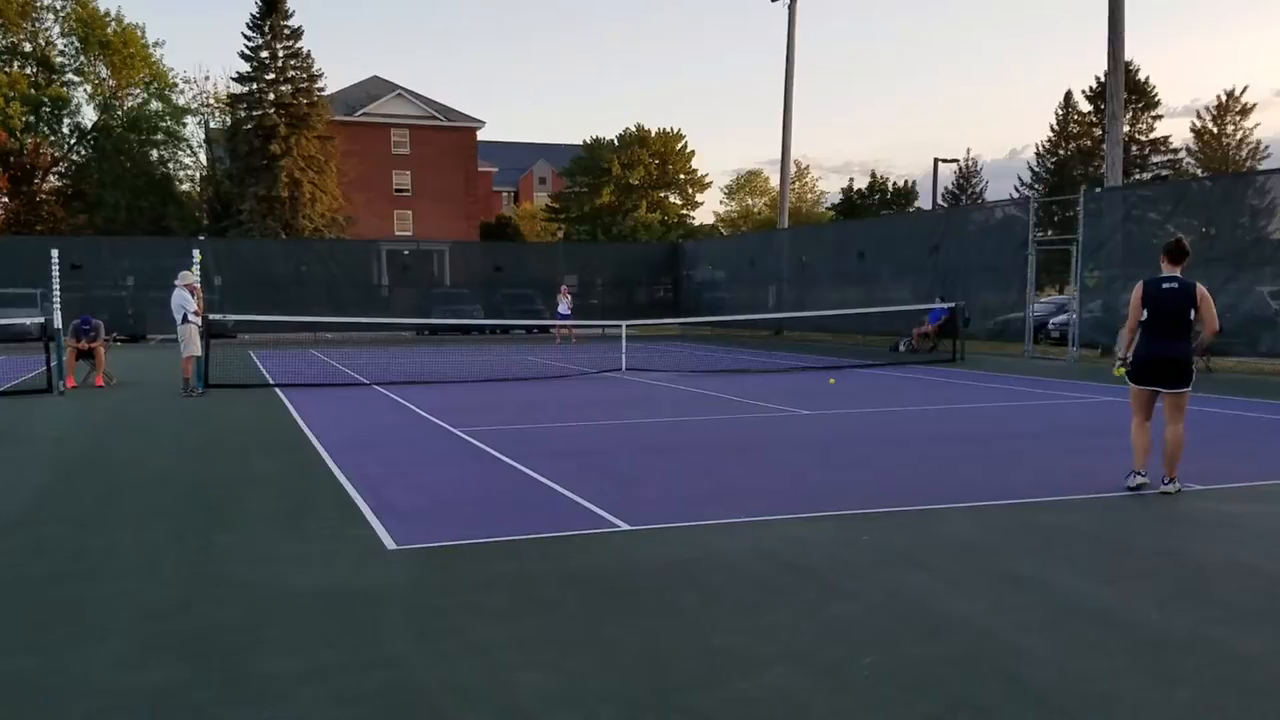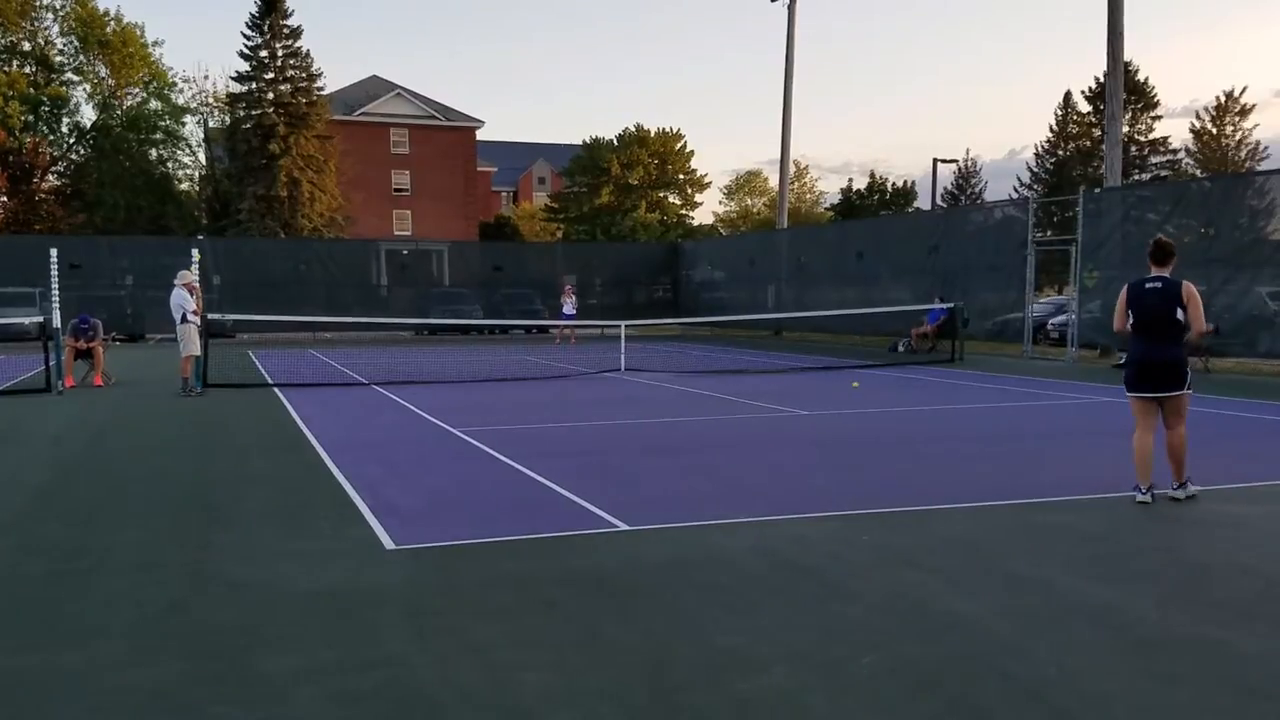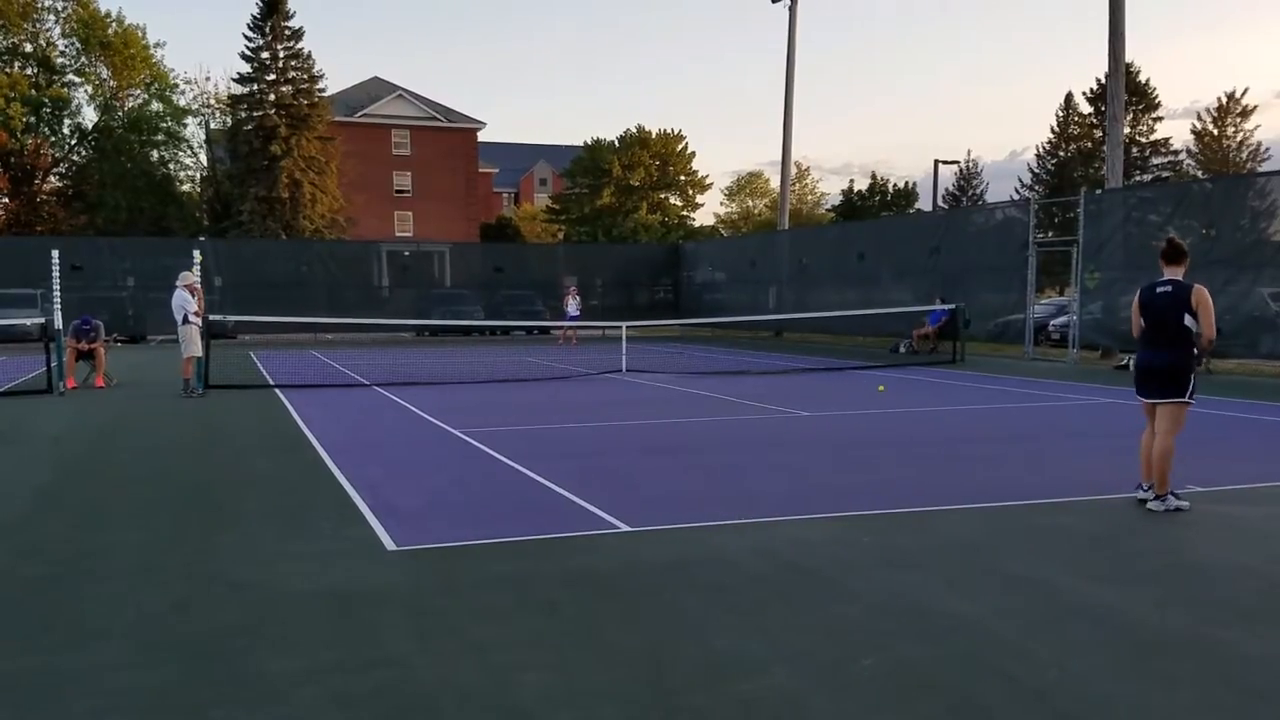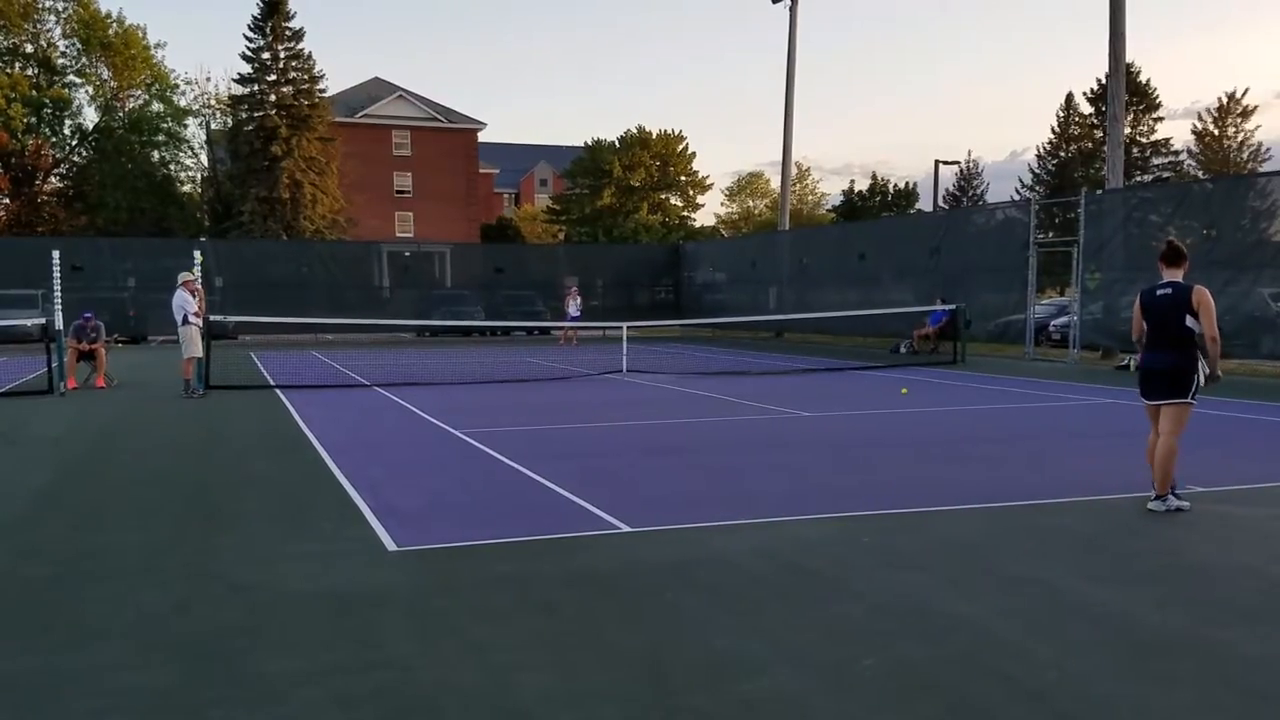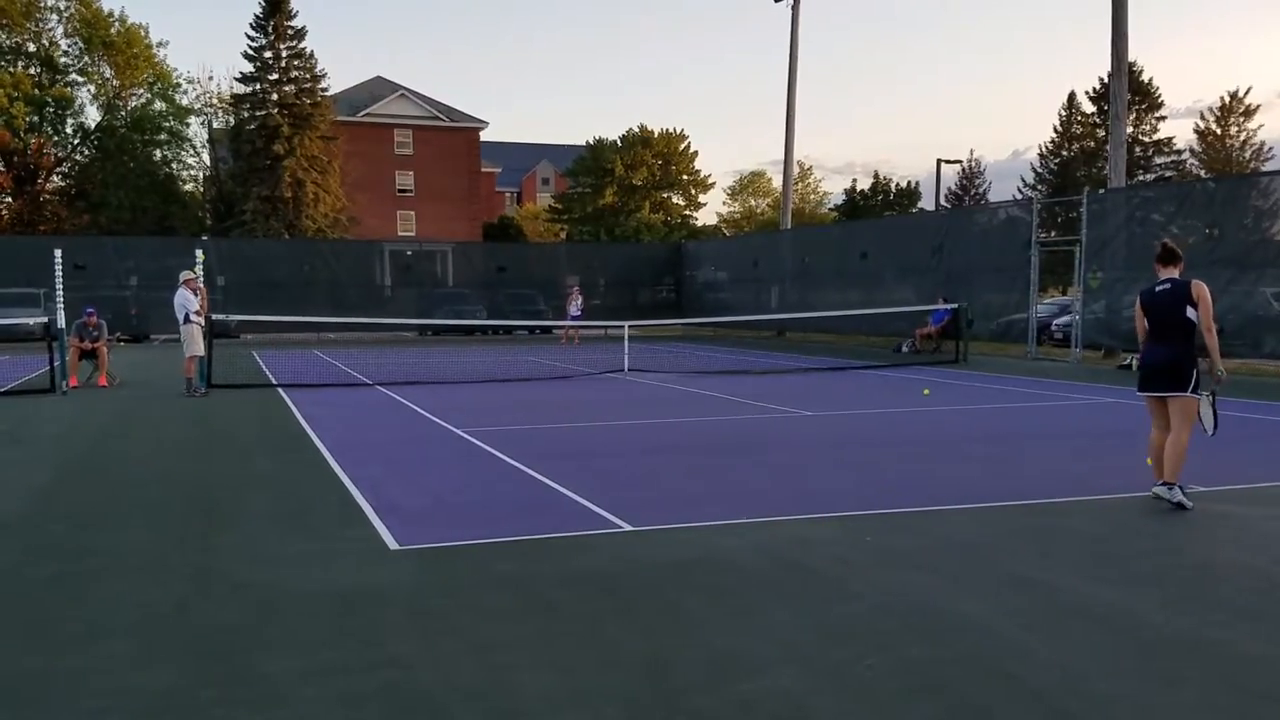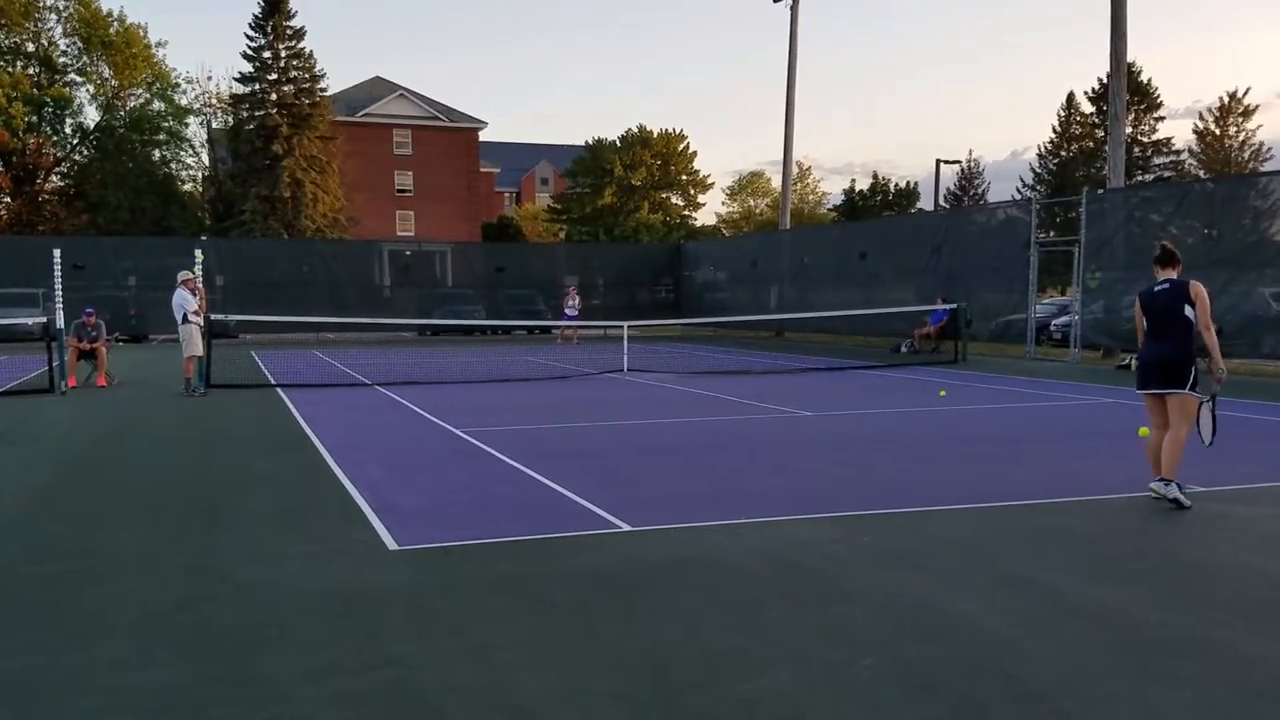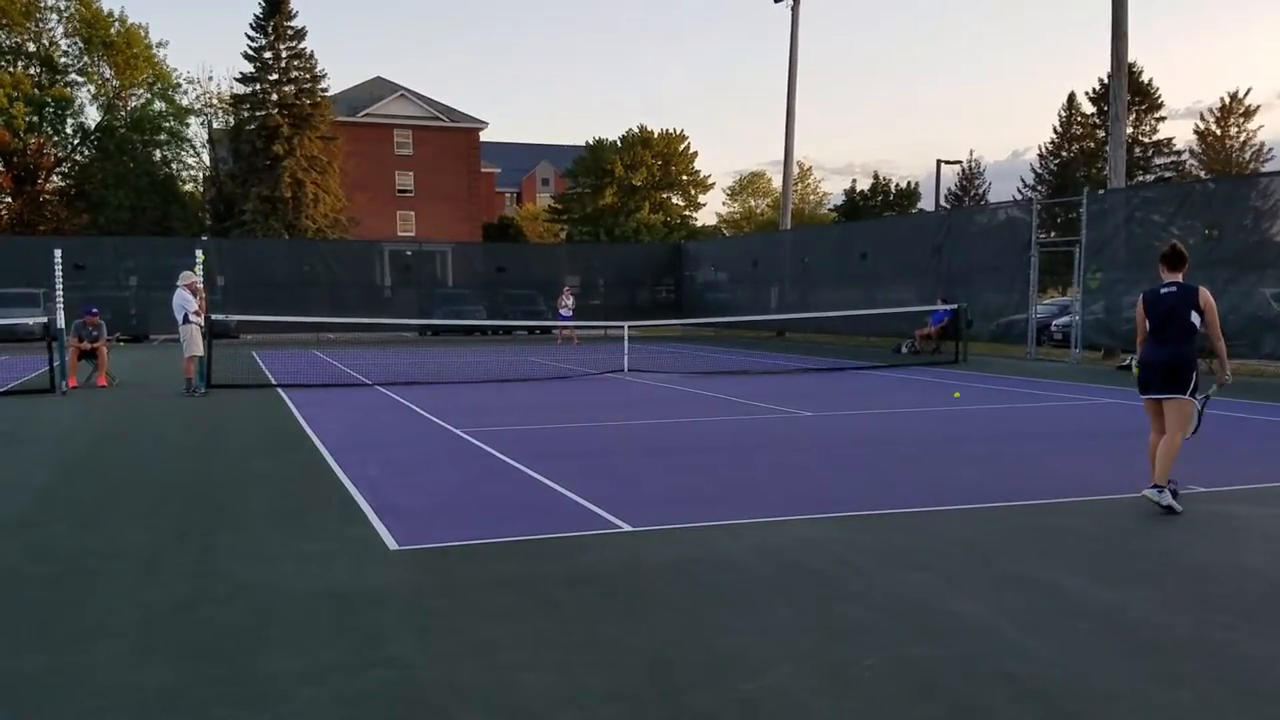
dt=0.5s
person 1, frame 1
left shoulder: (1143, 287)
right shoulder: (1197, 290)
left elbow: (1131, 327)
right elbow: (1212, 328)
left wrist: (1123, 355)
right wrist: (1194, 349)
left hip: (1146, 359)
right hip: (1179, 361)
left knee: (1140, 418)
right knee: (1174, 422)
left ankle: (1138, 472)
right ankle: (1170, 479)
person 1, frame 2
left shoulder: (1130, 289)
right shoulder: (1185, 289)
left elbow: (1118, 327)
right elbow: (1200, 329)
right wrist: (1181, 340)
left hip: (1139, 363)
right hip: (1172, 364)
left knee: (1144, 428)
right knee: (1175, 426)
left ankle: (1144, 488)
right ankle: (1180, 483)
person 1, frame 3
left shoulder: (1143, 293)
right shoulder: (1196, 293)
left elbow: (1137, 333)
right elbow: (1209, 336)
right wrist: (1196, 350)
left hip: (1146, 366)
right hip: (1177, 369)
left knee: (1152, 429)
right knee: (1166, 434)
left ankle: (1146, 486)
right ankle: (1161, 495)
person 1, frame 4
left shoulder: (1144, 296)
right shoulder: (1198, 293)
left elbow: (1137, 337)
right elbow: (1212, 336)
right wrist: (1215, 367)
left hip: (1150, 368)
right hip: (1180, 370)
left knee: (1157, 431)
right knee: (1170, 434)
left ankle: (1160, 484)
right ankle: (1161, 496)
person 1, frame 5
left shoulder: (1144, 296)
right shoulder: (1196, 288)
left elbow: (1142, 337)
right elbow: (1208, 328)
right wrist: (1217, 365)
left hip: (1150, 363)
right hip: (1181, 364)
left knee: (1161, 428)
right knee: (1181, 429)
left ankle: (1161, 481)
right ankle: (1169, 484)
person 1, frame 6
left shoulder: (1143, 297)
right shoulder: (1193, 288)
right elbow: (1206, 327)
right wrist: (1218, 362)
left hip: (1149, 362)
right hip: (1179, 362)
left knee: (1158, 426)
right knee: (1179, 427)
left ankle: (1159, 480)
right ankle: (1166, 481)
person 1, frame 7
left shoulder: (1145, 298)
right shoulder: (1200, 294)
right elbow: (1216, 336)
right wrist: (1224, 369)
left hip: (1150, 365)
right hip: (1180, 368)
left knee: (1157, 431)
right knee: (1174, 433)
left ankle: (1160, 483)
right ankle: (1158, 486)
